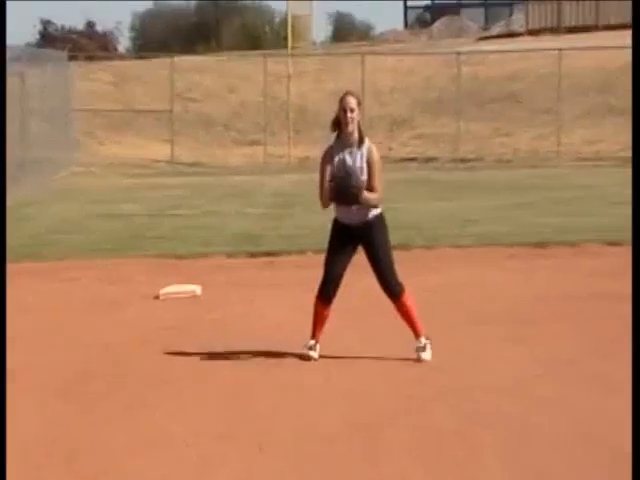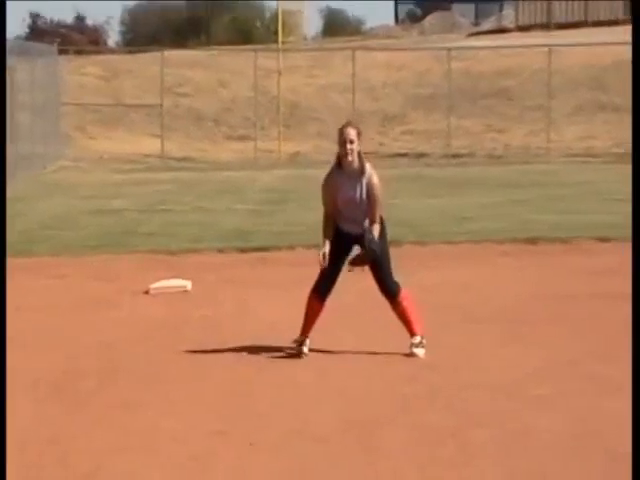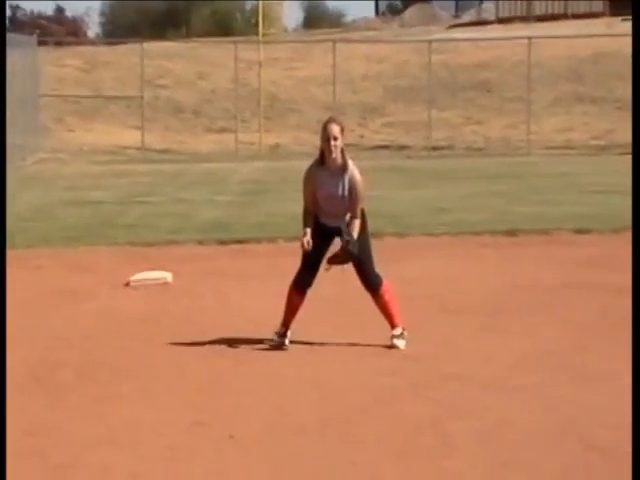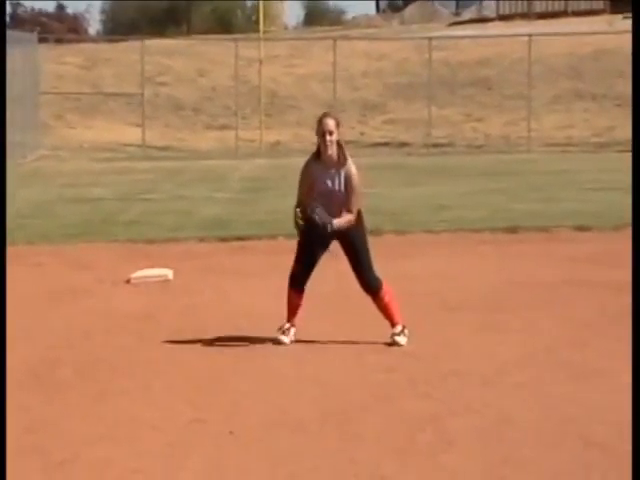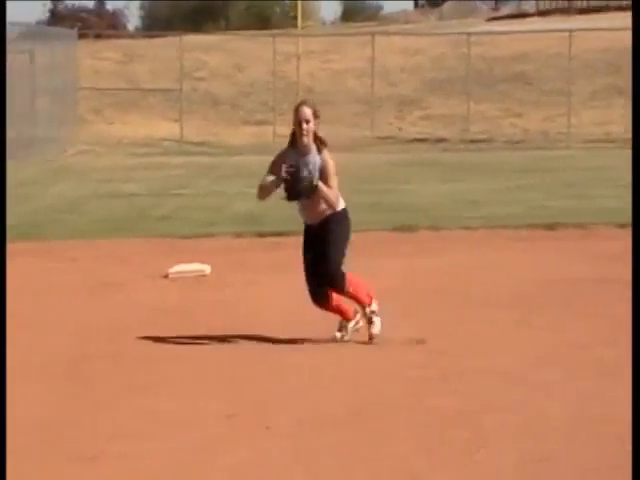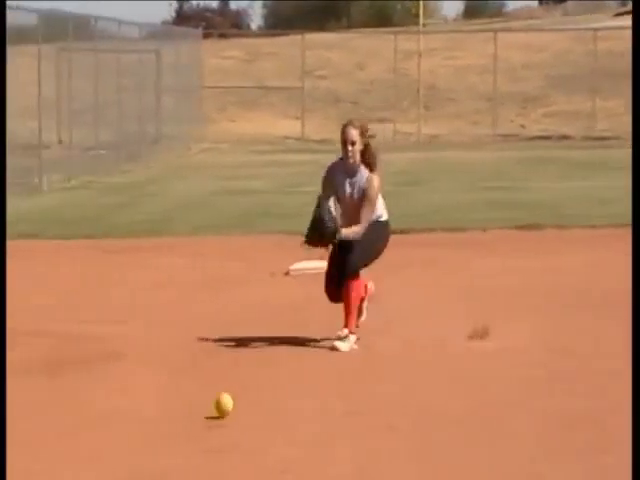
dt=0.3s
person 1, frame 1
left shoulder: (370, 151)
right shoulder: (330, 153)
left elbow: (376, 199)
right elbow: (324, 201)
left wrist: (357, 192)
right wrist: (333, 187)
left hip: (372, 223)
right hip: (343, 225)
left knee: (390, 283)
right knee: (329, 282)
left ankle: (420, 338)
right ankle: (315, 340)
person 1, frame 2
left shoulder: (371, 178)
right shoulder: (332, 179)
left elbow: (375, 220)
right elbow: (329, 216)
left wrist: (373, 244)
right wrist: (326, 244)
left hip: (369, 230)
right hip: (343, 231)
left knee: (387, 284)
right knee: (324, 281)
left ankle: (417, 336)
right ankle: (304, 336)
person 1, frame 3
left shoulder: (353, 174)
right shoulder: (313, 173)
left elbow: (356, 216)
right elbow: (309, 208)
left wrist: (352, 239)
right wrist: (307, 232)
left hip: (349, 223)
right hip: (323, 223)
left knee: (369, 276)
right knee: (305, 275)
left ankle: (398, 329)
right ankle: (284, 329)
person 1, frame 4
left shoulder: (349, 170)
right shoulder: (309, 167)
left elbow: (351, 214)
right elbow: (302, 202)
left wrist: (331, 224)
right wrist: (298, 215)
left hip: (347, 225)
right hip: (317, 225)
left knee: (368, 280)
right knee: (297, 275)
left ankle: (398, 326)
right ankle: (290, 324)
person 1, frame 5
left shoulder: (324, 157)
right shoulder: (285, 157)
left elbow: (333, 201)
right elbow: (261, 194)
left wrist: (315, 183)
right wrist: (278, 179)
left hip: (335, 219)
right hip: (312, 225)
left knee: (333, 275)
right knee: (318, 294)
left ankle: (369, 303)
right ankle: (351, 318)
person 1, frame 6
left shoulder: (371, 179)
right shoulder: (333, 172)
left elbow: (361, 227)
right elbow: (323, 204)
left wrist: (341, 233)
left hip: (376, 229)
right hip: (347, 232)
left knee: (350, 265)
right knee: (334, 290)
left ankle: (349, 332)
right ankle: (363, 290)
